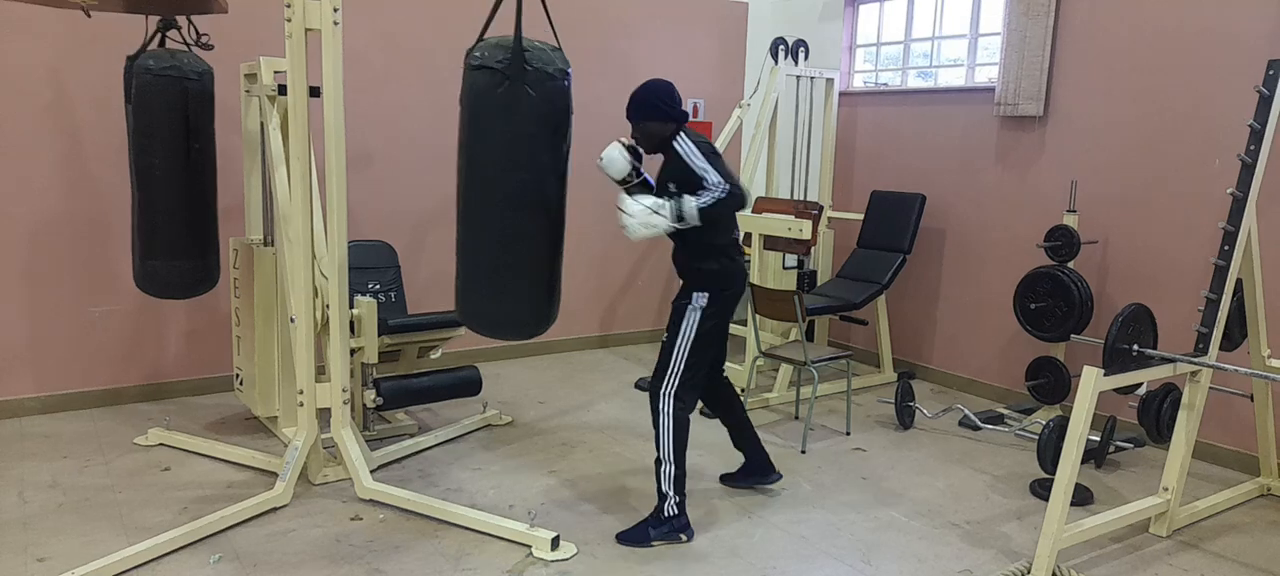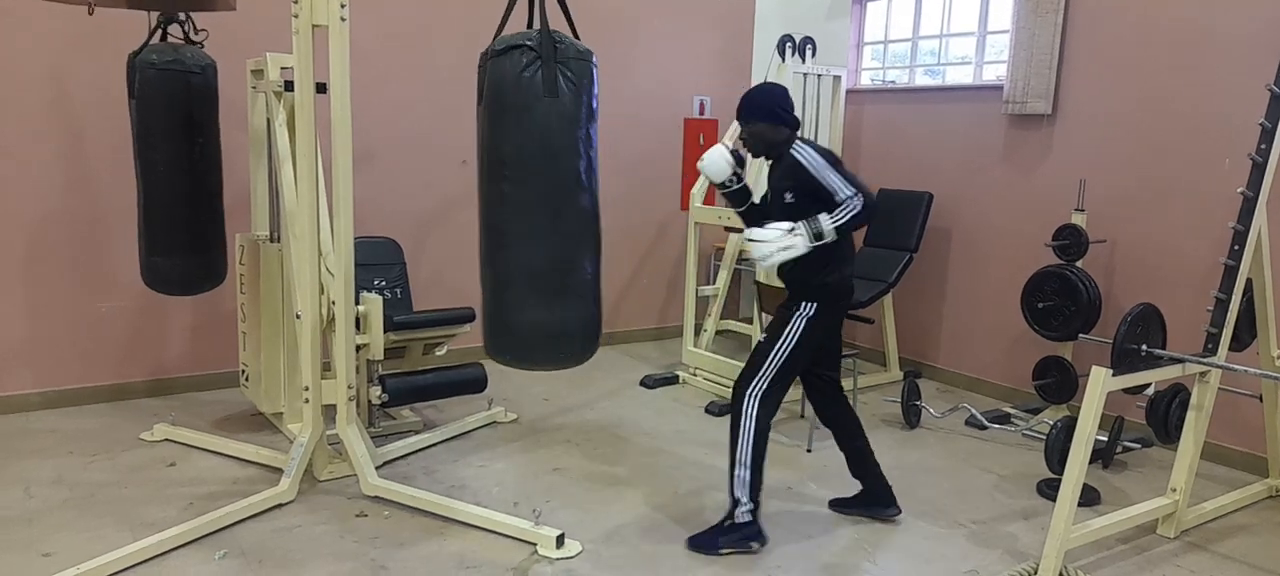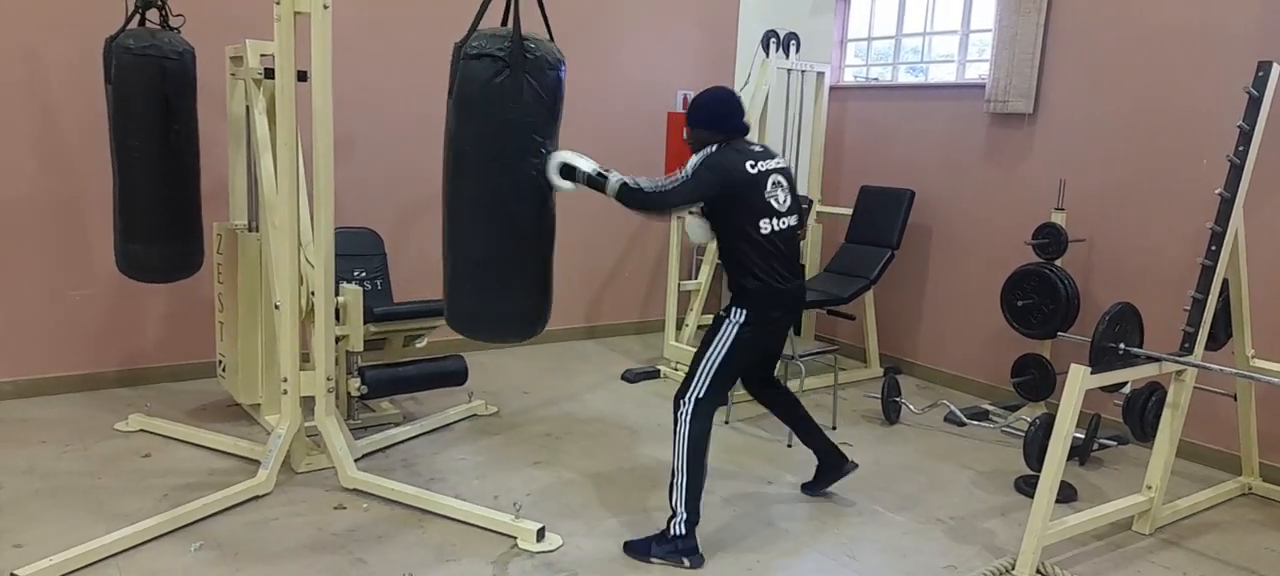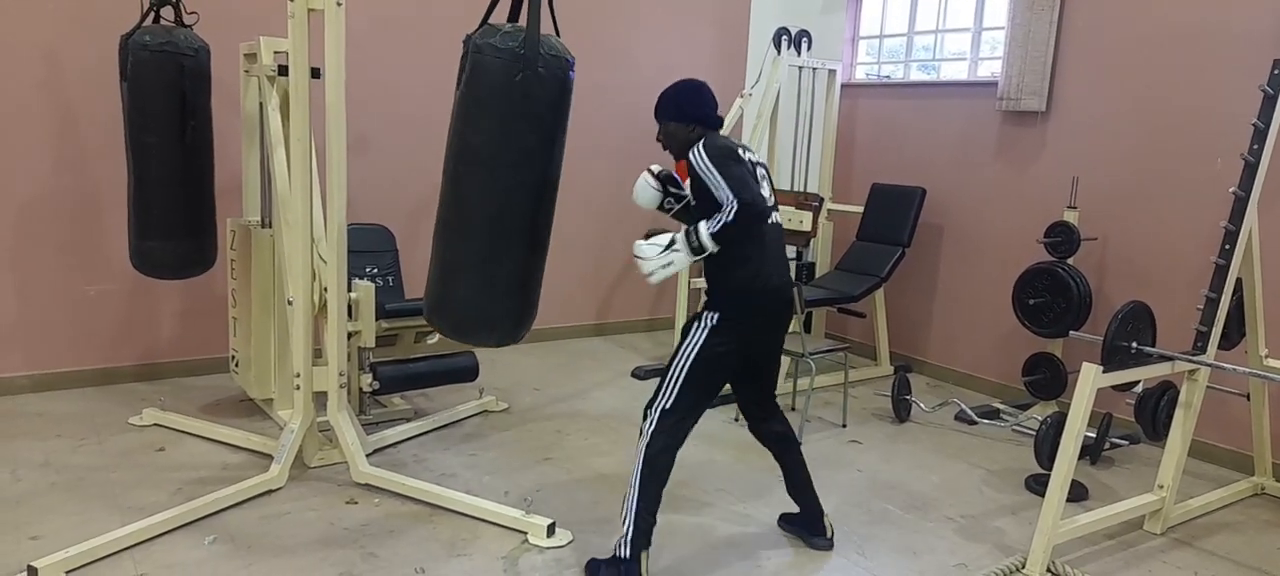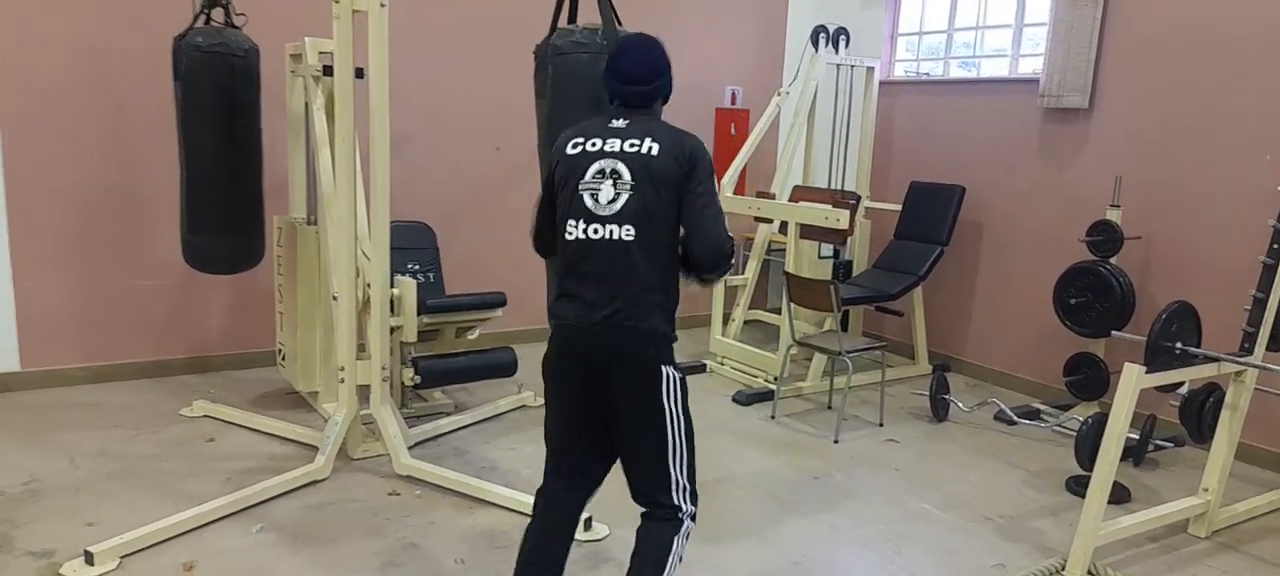
dt=1s
person 1, frame 1
left shoulder: (685, 149)
right shoulder: (677, 152)
left elbow: (727, 195)
right elbow: (666, 205)
left wrist: (665, 213)
right wrist: (634, 186)
left hip: (710, 284)
right hip: (718, 280)
left knee: (670, 390)
right knee: (705, 375)
left ankle: (671, 514)
right ankle: (758, 464)
person 1, frame 2
left shoulder: (805, 158)
right shoulder: (784, 163)
left elbow: (861, 205)
right elbow: (766, 224)
left wrist: (805, 235)
right wrist: (732, 183)
left hip: (817, 295)
right hip: (817, 293)
left knee: (752, 395)
right knee: (824, 390)
left ankle: (743, 521)
right ankle: (877, 493)
person 1, frame 3
left shoulder: (718, 162)
right shoulder: (769, 160)
left elbow: (659, 199)
left wrist: (587, 174)
left hip: (755, 303)
right hip: (785, 295)
left knee: (694, 404)
right knee: (761, 381)
left ankle: (680, 537)
right ankle: (831, 459)
person 1, frame 4
left shoulder: (703, 152)
right shoulder: (741, 155)
left elbow: (741, 211)
left wrist: (685, 243)
right wrist: (673, 200)
left hip: (734, 306)
right hip: (776, 299)
left knee: (664, 421)
right knee: (763, 410)
right ankle: (814, 518)
person 1, frame 5
left shoulder: (568, 147)
right shoulder: (683, 150)
left elbow: (545, 244)
right elbow: (712, 254)
right wrist: (683, 260)
left hip: (570, 341)
right hip: (640, 345)
left knee: (564, 482)
right knee: (669, 502)
